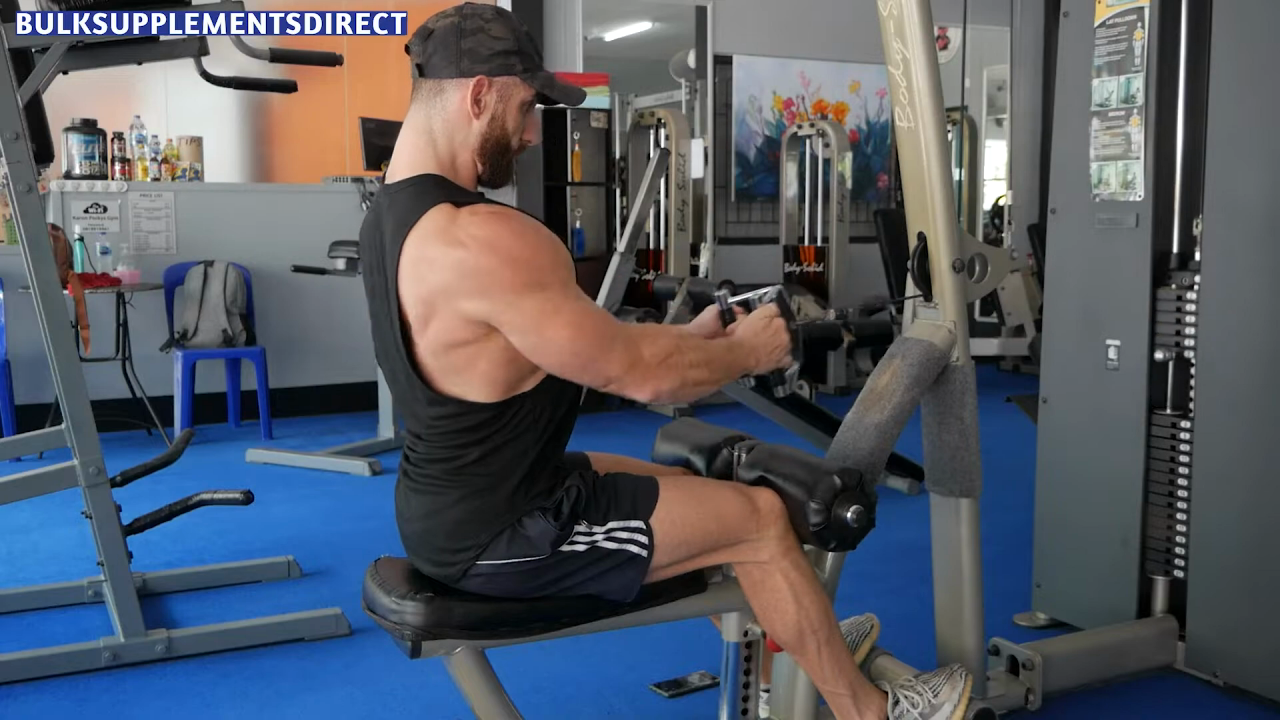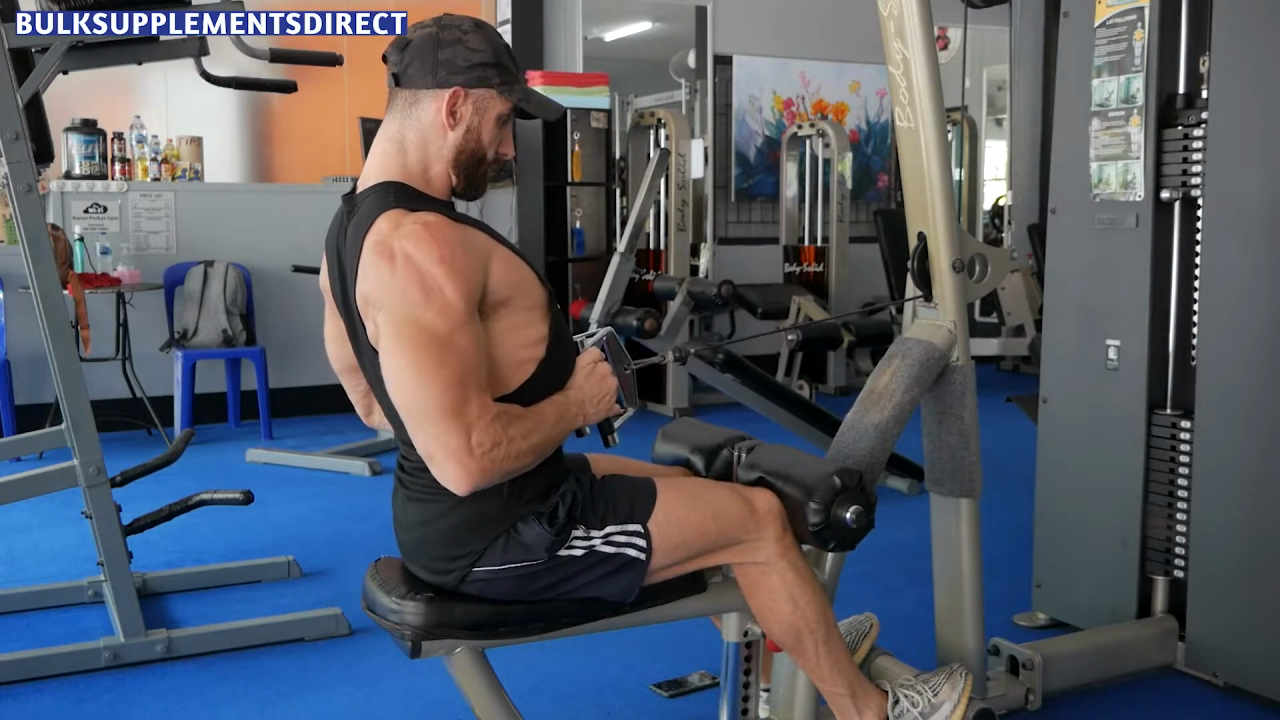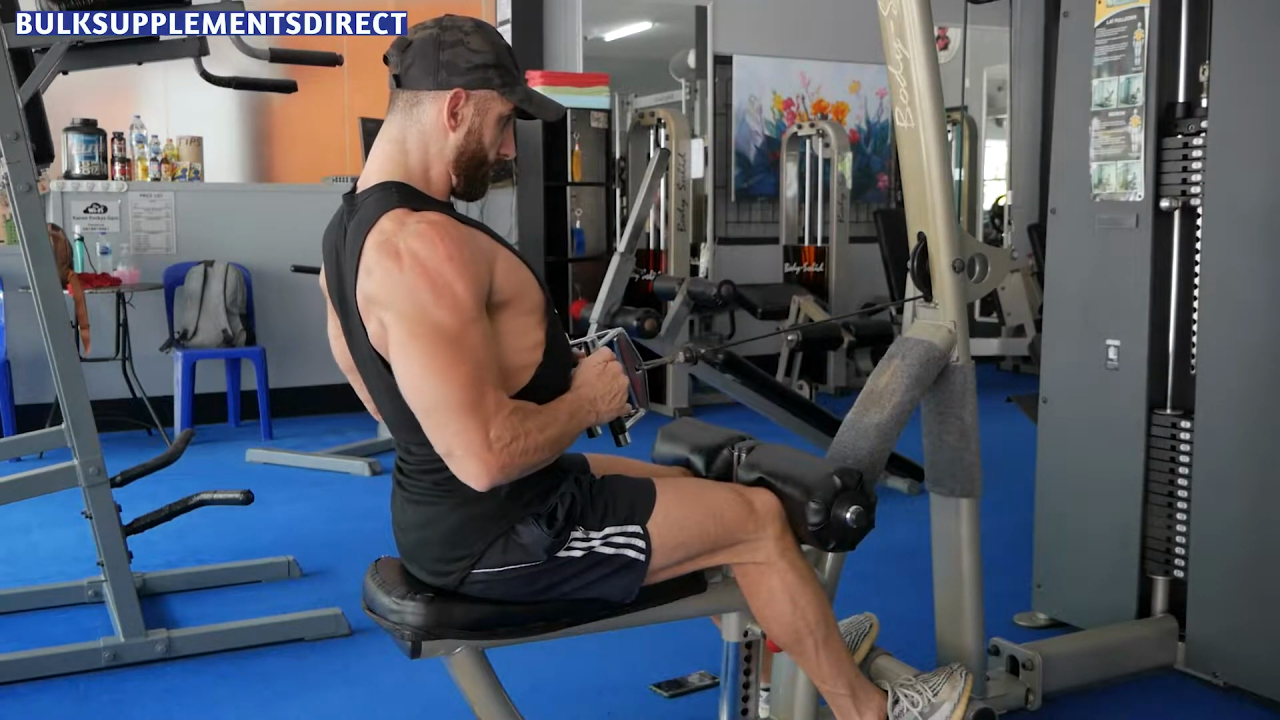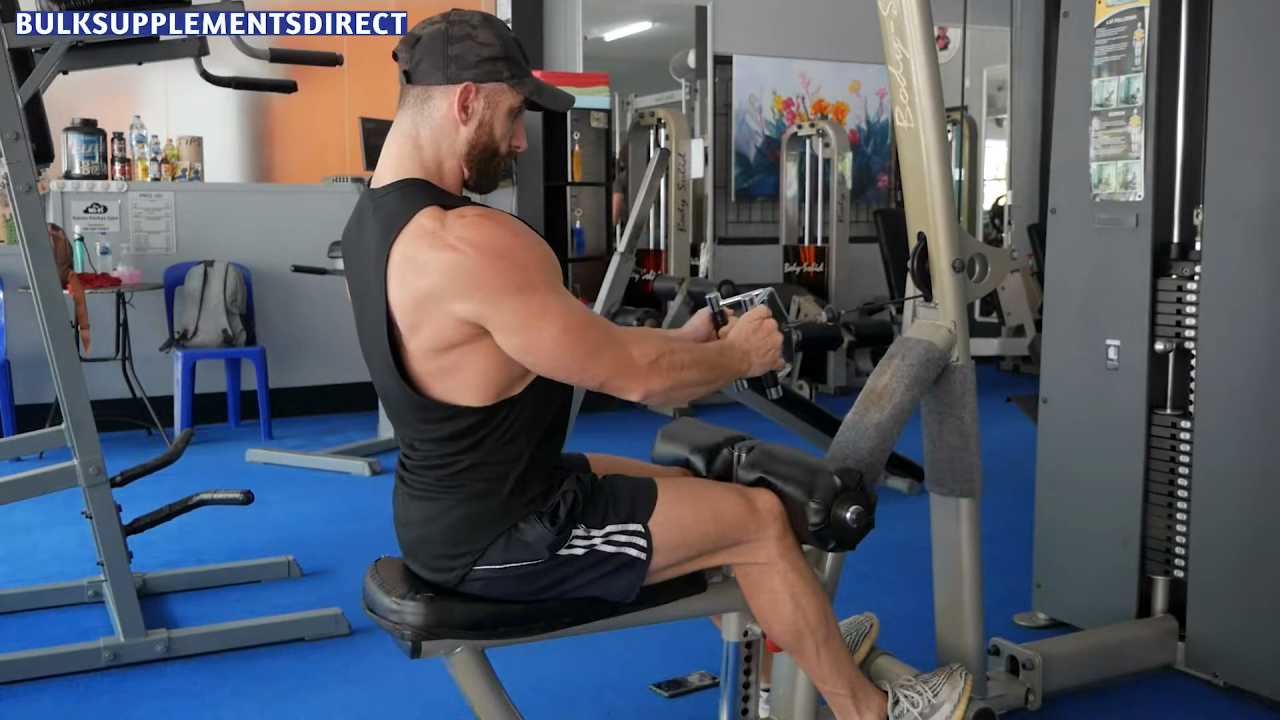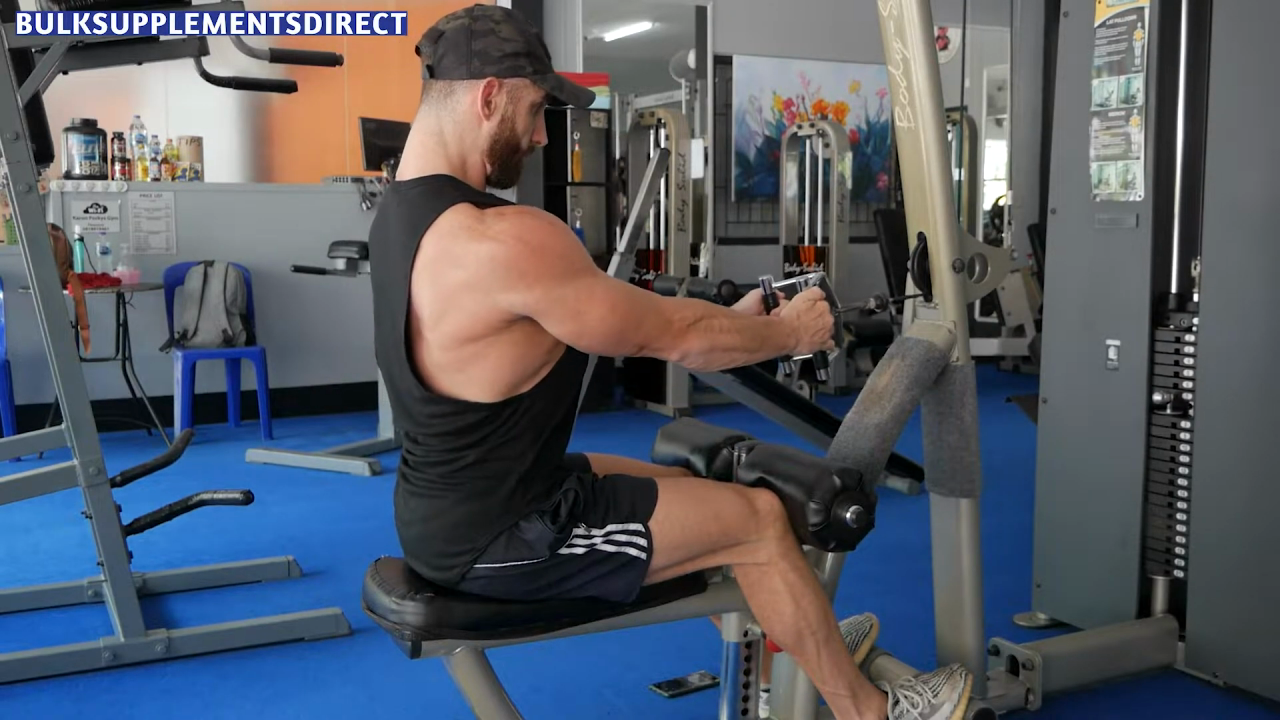
dt=0.7s
person 1, frame 1
left shoulder: (395, 213)
right shoulder: (477, 239)
left elbow: (558, 344)
right elbow: (646, 377)
left wrist: (684, 334)
right wrist: (747, 350)
left hip: (454, 500)
right hip: (503, 529)
left knee: (690, 488)
right knee: (760, 519)
left ankle: (812, 644)
person 1, frame 2
left shoulder: (357, 225)
right shoulder: (419, 247)
right elbow: (466, 459)
left wrist: (548, 382)
right wrist: (576, 403)
left hip: (444, 515)
right hip: (499, 532)
left knee: (687, 487)
right knee: (758, 518)
left ankle: (800, 649)
person 1, frame 3
left shoulder: (356, 225)
right shoulder: (422, 247)
right elbow: (487, 454)
left wrist: (551, 382)
right wrist: (587, 401)
left hip: (443, 512)
right hip: (498, 534)
left knee: (689, 489)
right knee: (758, 518)
left ankle: (799, 648)
person 1, frame 4
left shoulder: (379, 217)
right shoulder: (467, 243)
right elbow: (632, 376)
left wrist: (680, 342)
right wrist: (741, 355)
left hip: (448, 506)
right hip: (501, 533)
left knee: (687, 487)
right knee: (758, 519)
left ankle: (803, 648)
person 1, frame 5
left shoulder: (406, 208)
right shoulder: (499, 241)
right elbow: (672, 335)
left wrist: (740, 318)
right wrist: (789, 333)
left hip: (447, 505)
right hip: (498, 533)
left knee: (686, 487)
right knee: (758, 519)
left ankle: (799, 648)
